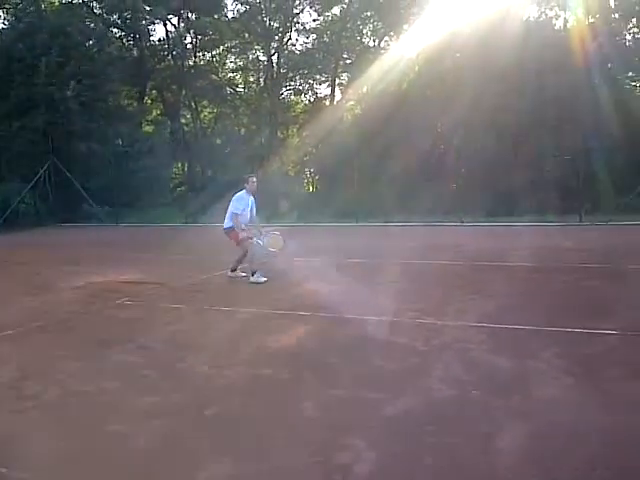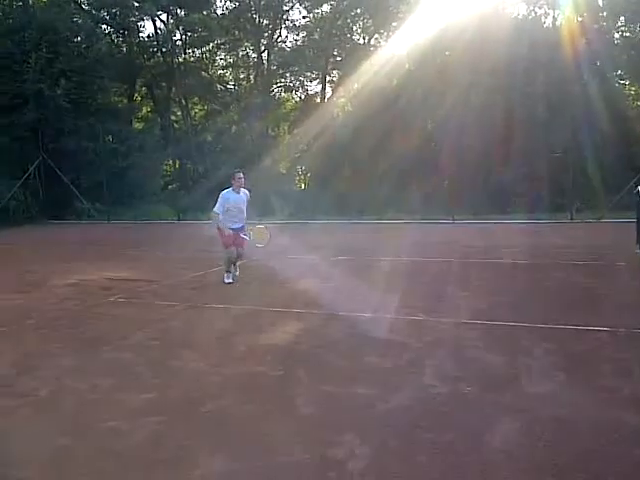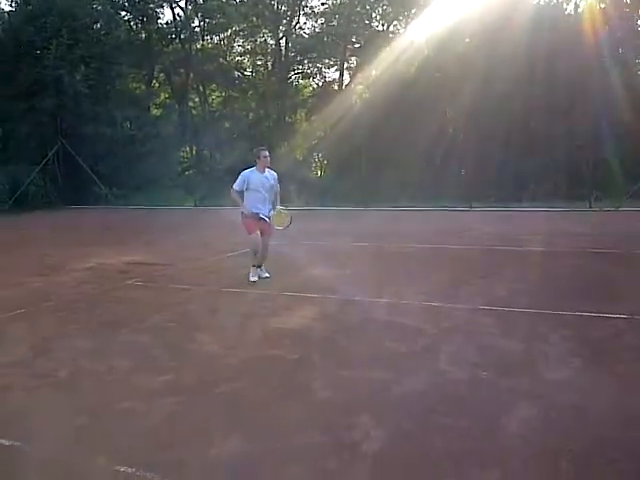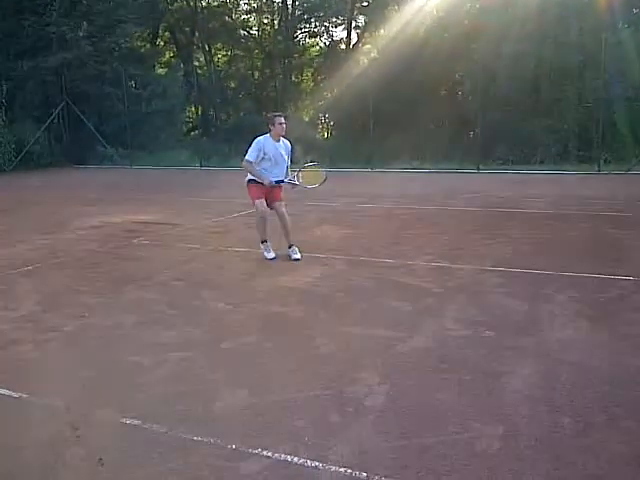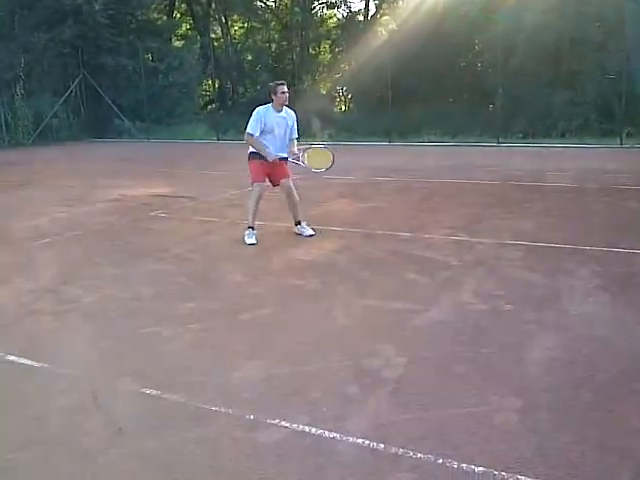
dt=0.4s
person 1, frame 1
left shoulder: (251, 198)
right shoulder: (241, 197)
left elbow: (253, 216)
right elbow: (234, 217)
left wrist: (260, 229)
right wrist: (241, 232)
left hip: (239, 228)
right hip: (232, 228)
left knee: (246, 250)
right knee: (250, 246)
left ankle: (233, 270)
right ankle: (254, 275)
person 1, frame 2
left shoulder: (246, 194)
right shoulder: (225, 195)
right elbow: (215, 215)
left wrist: (244, 222)
right wrist: (224, 229)
left hip: (240, 227)
right hip: (226, 228)
left knee: (240, 253)
right knee: (230, 254)
left ankle: (234, 263)
right ankle: (228, 272)
person 1, frame 3
left shoulder: (273, 175)
right shoulder: (246, 175)
left elbow: (276, 193)
right elbow: (234, 192)
left wrist: (276, 208)
right wrist: (243, 207)
left hip: (265, 215)
right hip: (250, 214)
left knee: (265, 244)
right knee: (256, 243)
left ankle: (260, 267)
right ankle: (253, 267)
person 1, frame 4
left shoulder: (286, 145)
right shoulder: (260, 142)
left elbow: (286, 166)
right elbow: (246, 164)
right wrist: (263, 178)
left hip: (275, 184)
right hip: (256, 182)
left knee: (282, 213)
right knee: (262, 211)
left ankle: (291, 247)
right ankle: (265, 244)
person 1, frame 5
left shoulder: (291, 115)
right shoulder: (260, 112)
left elbow: (292, 139)
right elbow: (248, 137)
left wrist: (293, 150)
right wrist: (267, 154)
left hip: (279, 159)
right hip: (259, 157)
left knee: (289, 188)
right knee: (258, 190)
left ankle: (299, 225)
right ankle: (250, 230)
